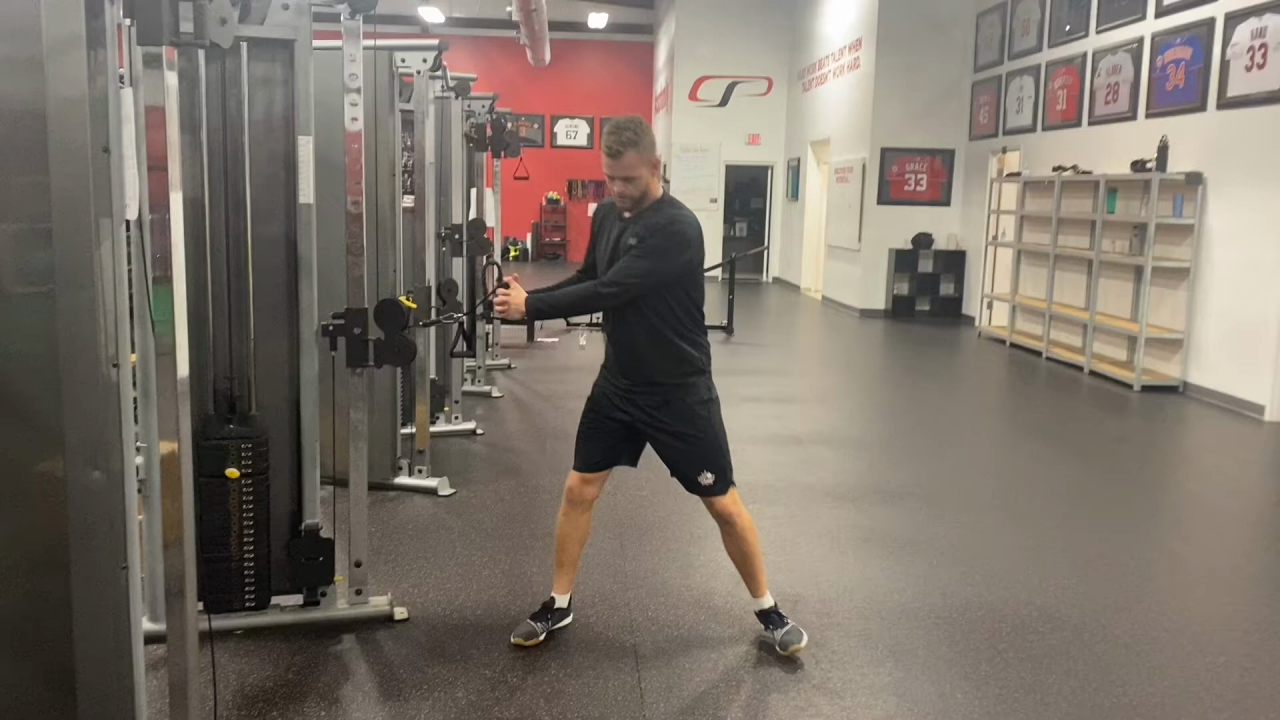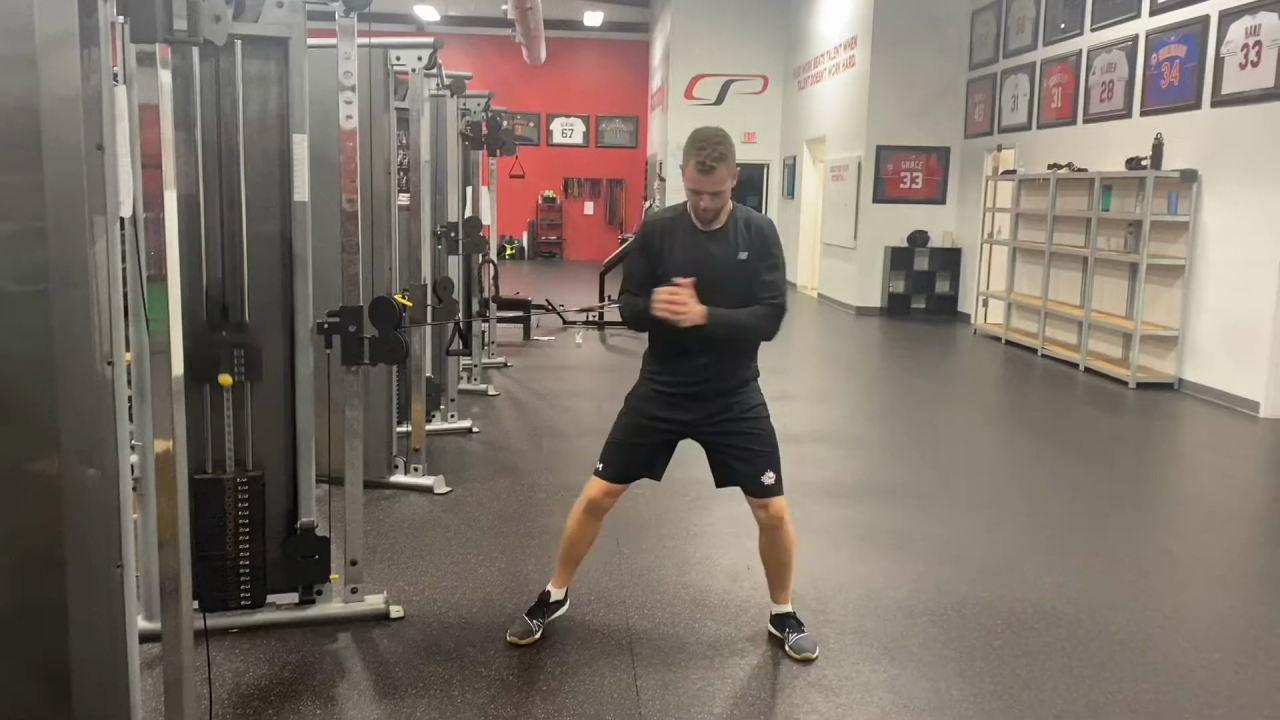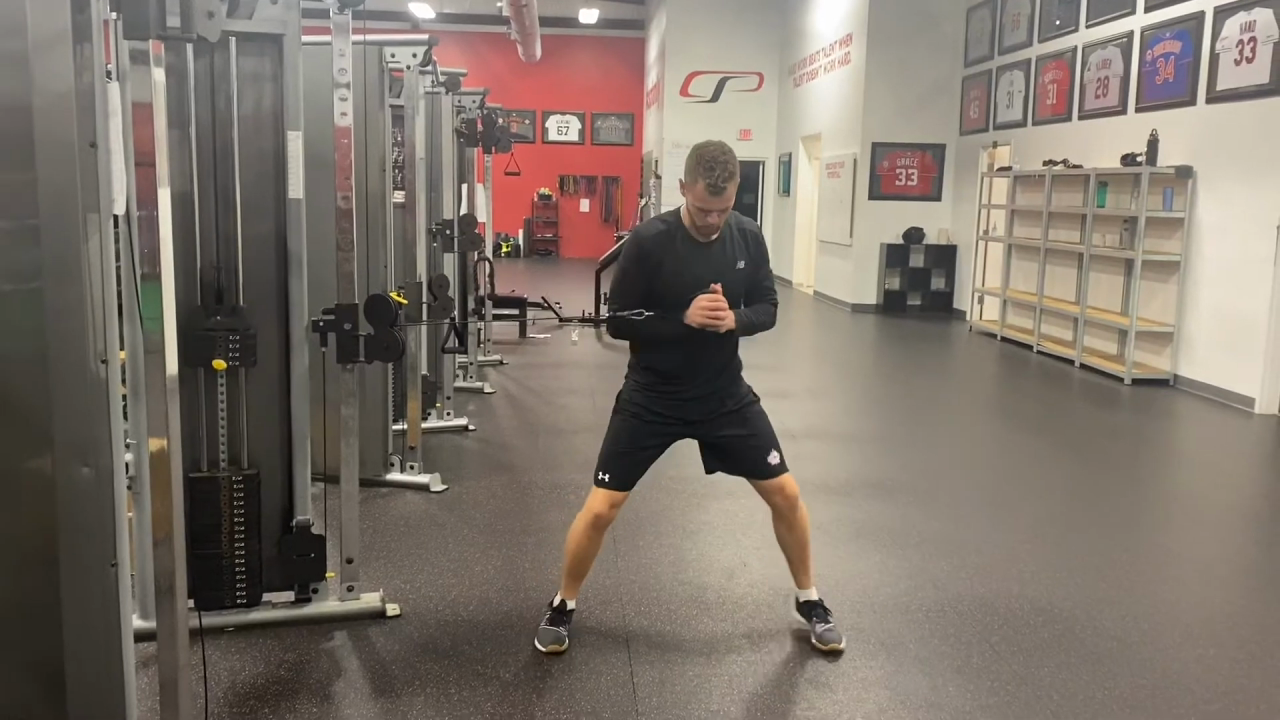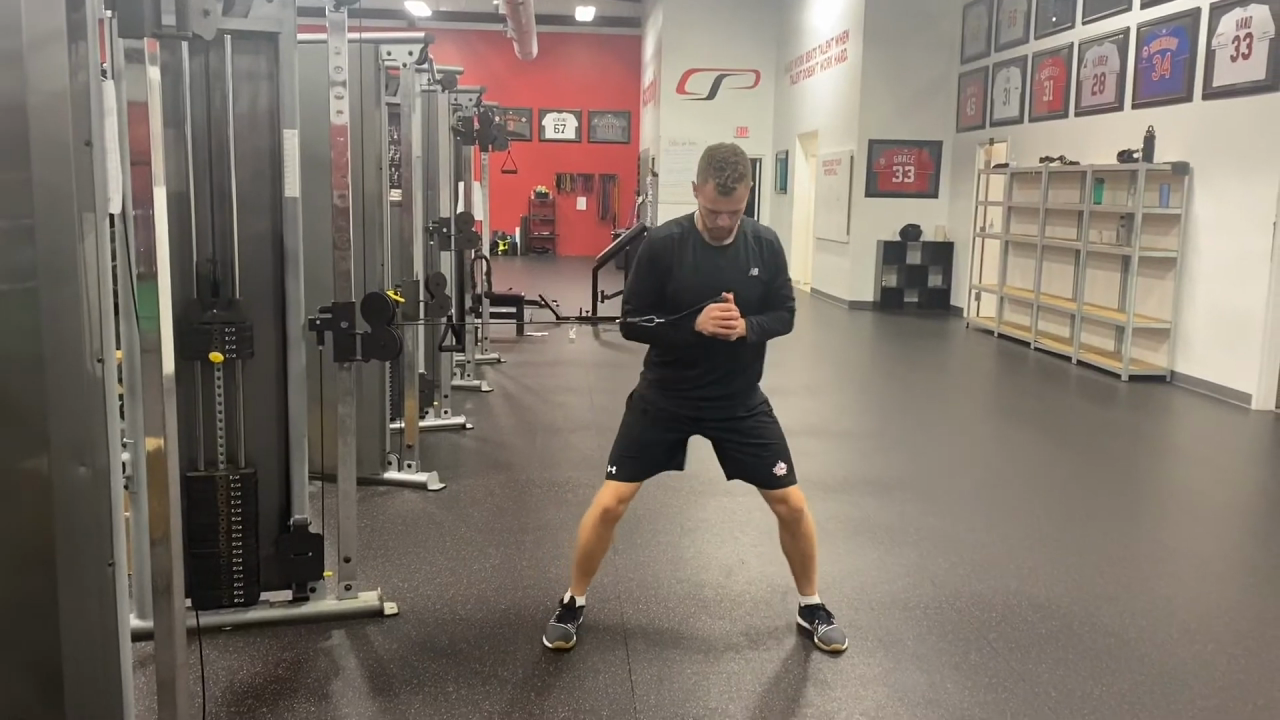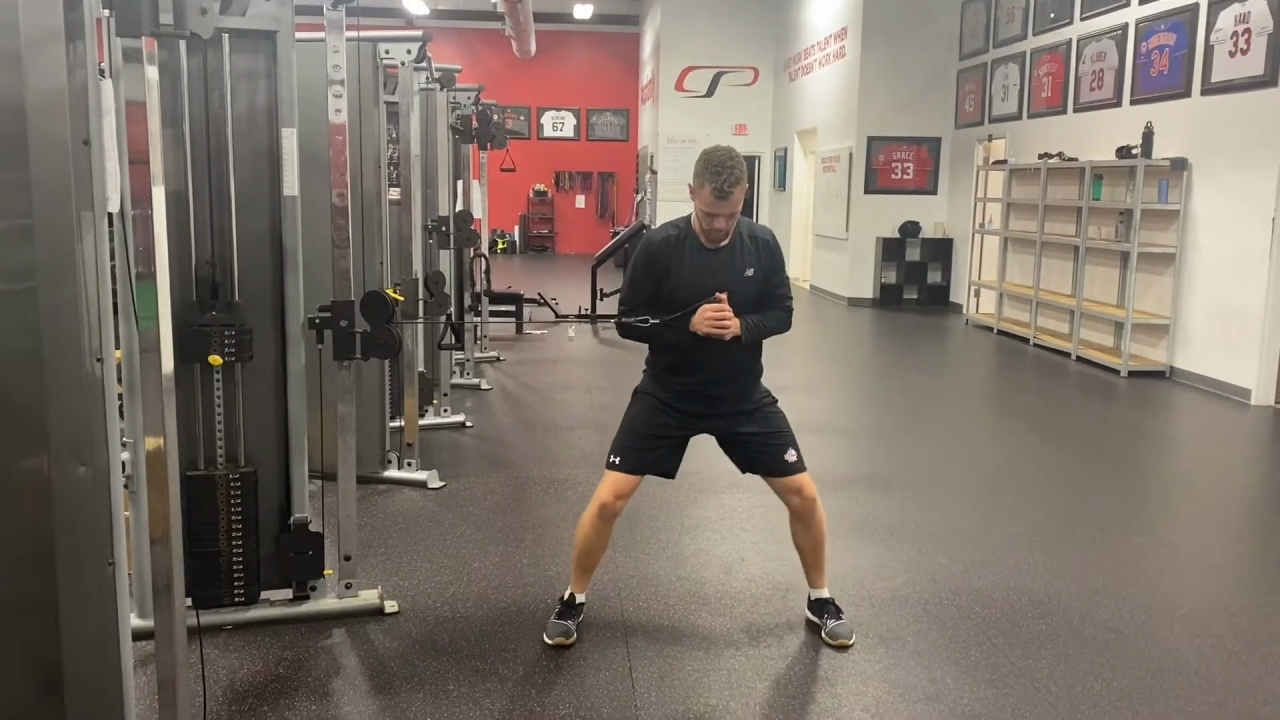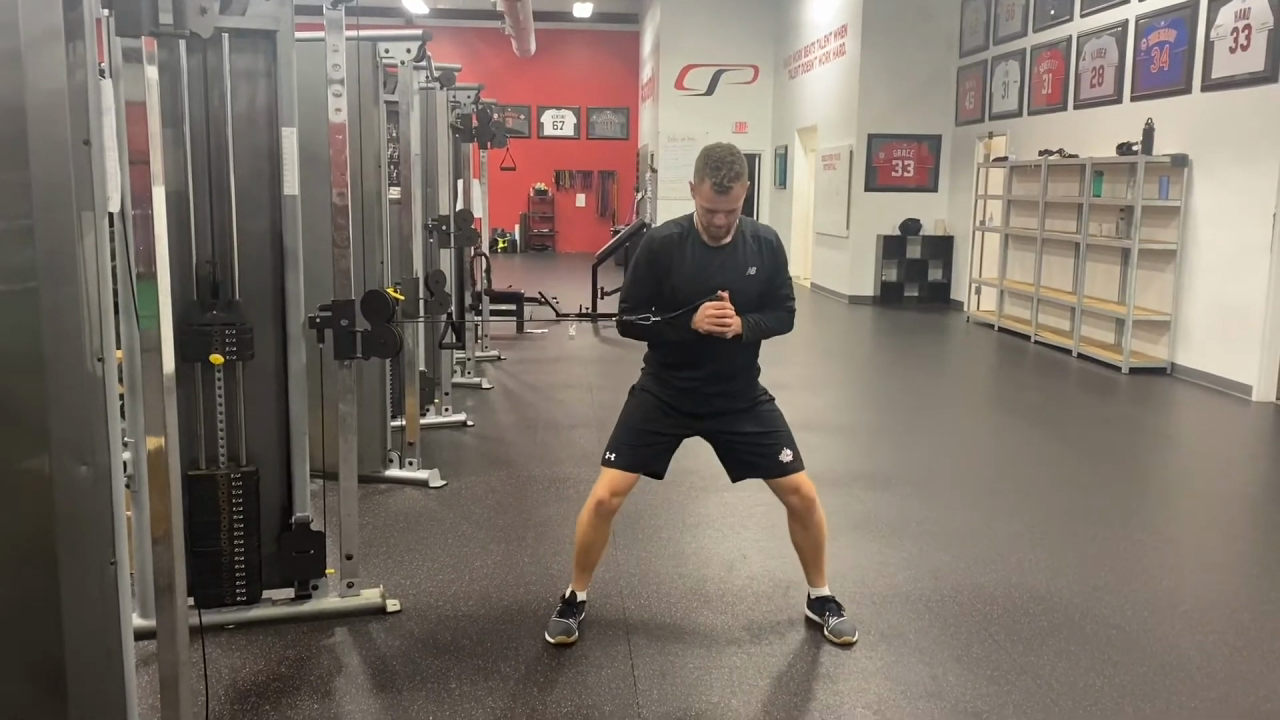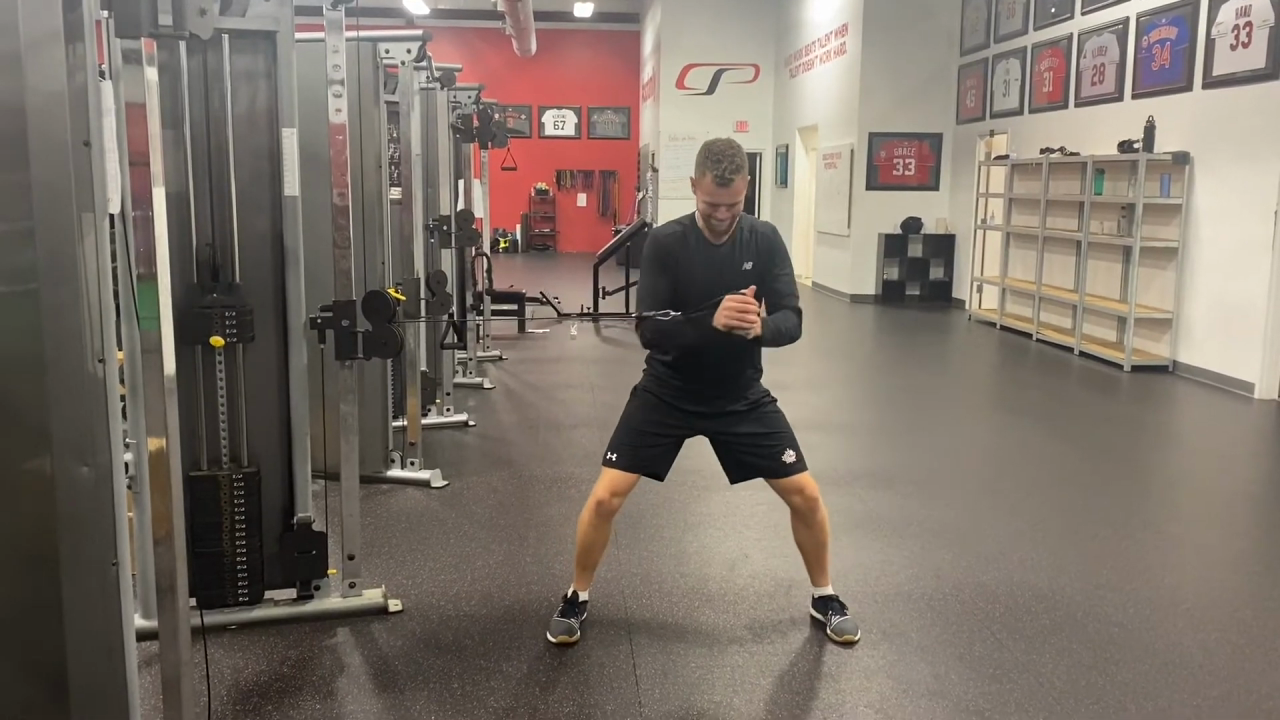
dt=0.4s
person 1, frame 1
left shoulder: (676, 227)
right shoulder: (607, 215)
left elbow: (609, 292)
right elbow: (588, 279)
left wrist: (529, 305)
right wrist: (526, 292)
left hip: (679, 389)
right hip: (619, 380)
left knee: (722, 503)
right knee: (579, 489)
left ankle: (768, 609)
right ankle: (557, 604)
person 1, frame 2
left shoulder: (759, 233)
right shoulder: (658, 230)
left elbow: (768, 320)
right elbow: (626, 309)
left wrist: (702, 316)
right wrist: (657, 304)
left hip: (734, 396)
right hip: (662, 391)
left knee: (773, 510)
right knee: (598, 496)
left ankle: (783, 614)
right ankle: (553, 596)
person 1, frame 3
left shoulder: (748, 237)
right shoulder: (649, 240)
left elbow: (767, 308)
right elbow: (618, 321)
left wrist: (735, 319)
right wrist: (684, 318)
left hip: (724, 393)
right hip: (651, 396)
left knee: (785, 495)
right knee: (601, 508)
left ankle: (809, 601)
right ankle: (562, 607)
person 1, frame 4
left shoulder: (764, 244)
right shoulder: (662, 244)
left elbow: (784, 316)
right elbow: (632, 323)
left wrist: (747, 327)
right wrist: (695, 324)
left hip: (739, 401)
right hip: (662, 398)
left knee: (791, 504)
right knee: (610, 503)
left ankle: (811, 606)
right ankle: (573, 604)
person 1, frame 5
left shoulder: (762, 243)
right shoulder: (659, 246)
left elbow: (782, 313)
right elbow: (629, 321)
left wrist: (742, 326)
right wrist: (688, 325)
left hip: (743, 397)
right hip: (666, 395)
left knee: (804, 495)
right knee: (608, 499)
left ankle: (821, 600)
right ankle: (573, 601)
person 1, frame 6
left shoulder: (765, 243)
right shoulder: (661, 244)
left elbow: (784, 315)
right elbow: (629, 320)
left wrist: (743, 325)
right wrist: (690, 322)
left hip: (740, 396)
right hip: (664, 393)
left knee: (802, 496)
right knee: (604, 498)
left ankle: (821, 598)
right ankle: (574, 599)
person 1, frame 7
left shoulder: (764, 239)
right shoulder: (665, 242)
left elbow: (790, 318)
right elbow: (650, 328)
left wrist: (763, 325)
right wrist: (712, 320)
left hip: (741, 395)
right hip: (667, 394)
left knee: (806, 496)
right knee: (604, 499)
left ankle: (824, 598)
right ankle: (576, 598)
